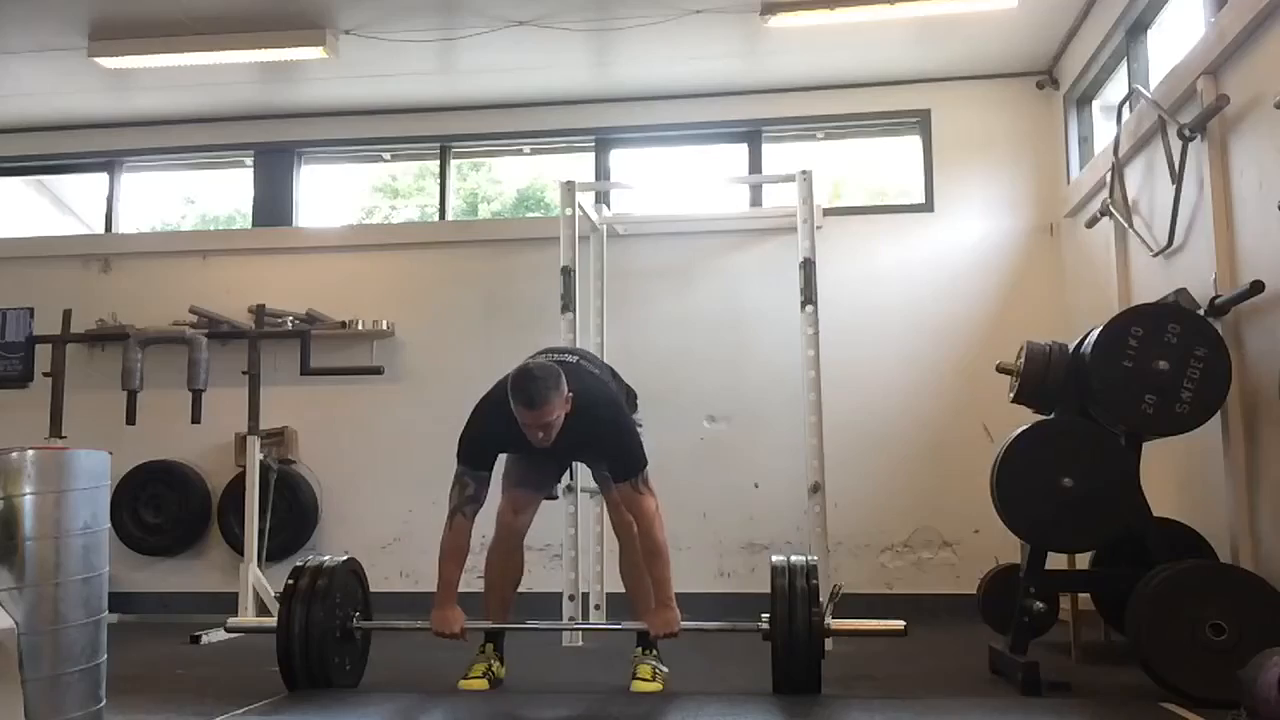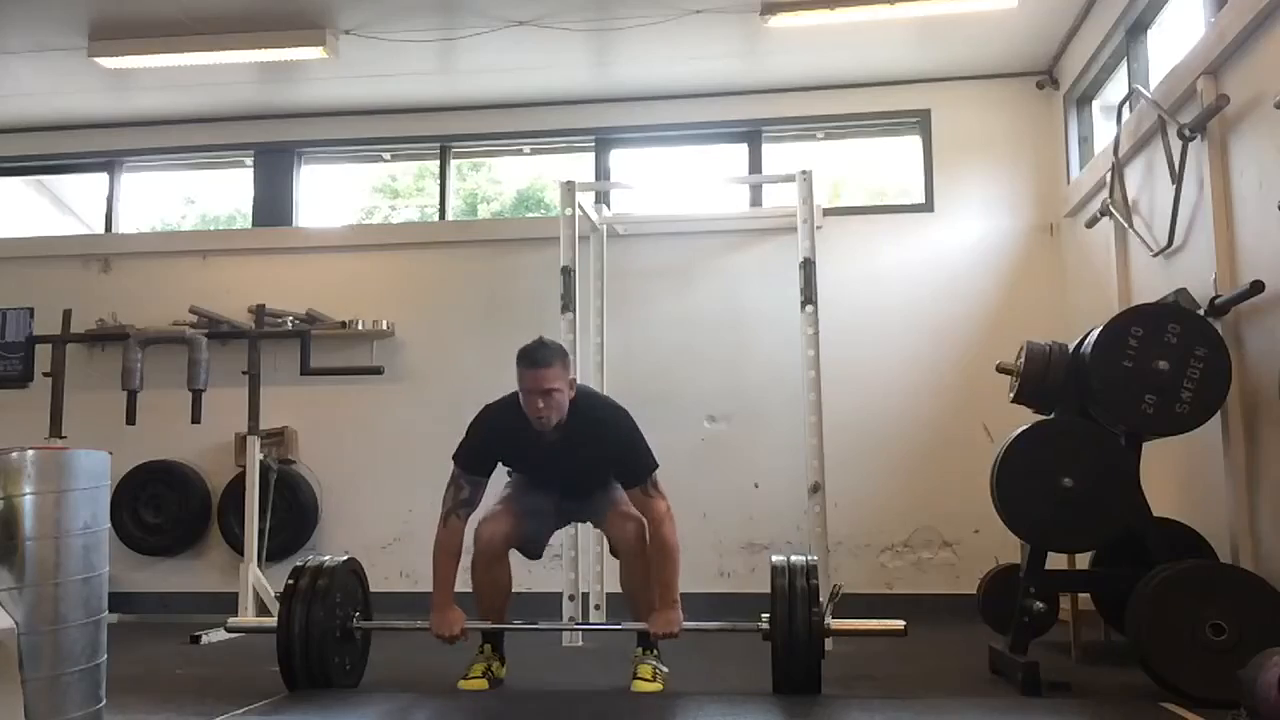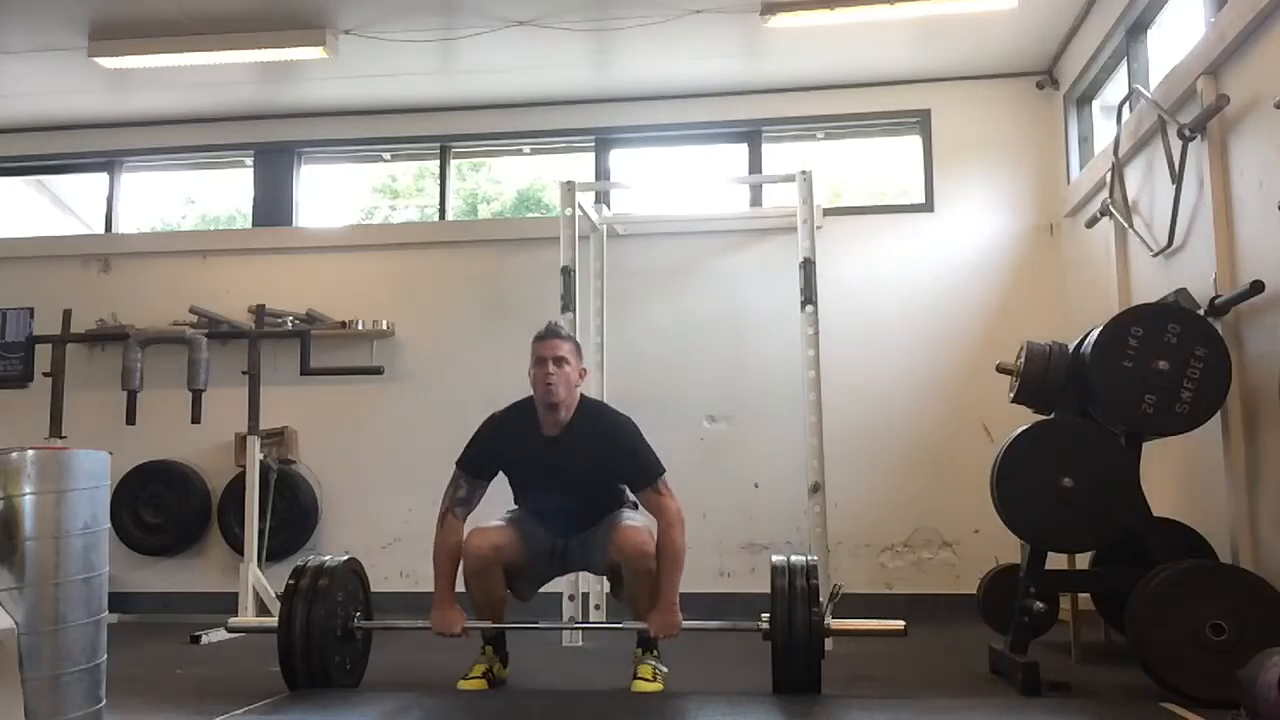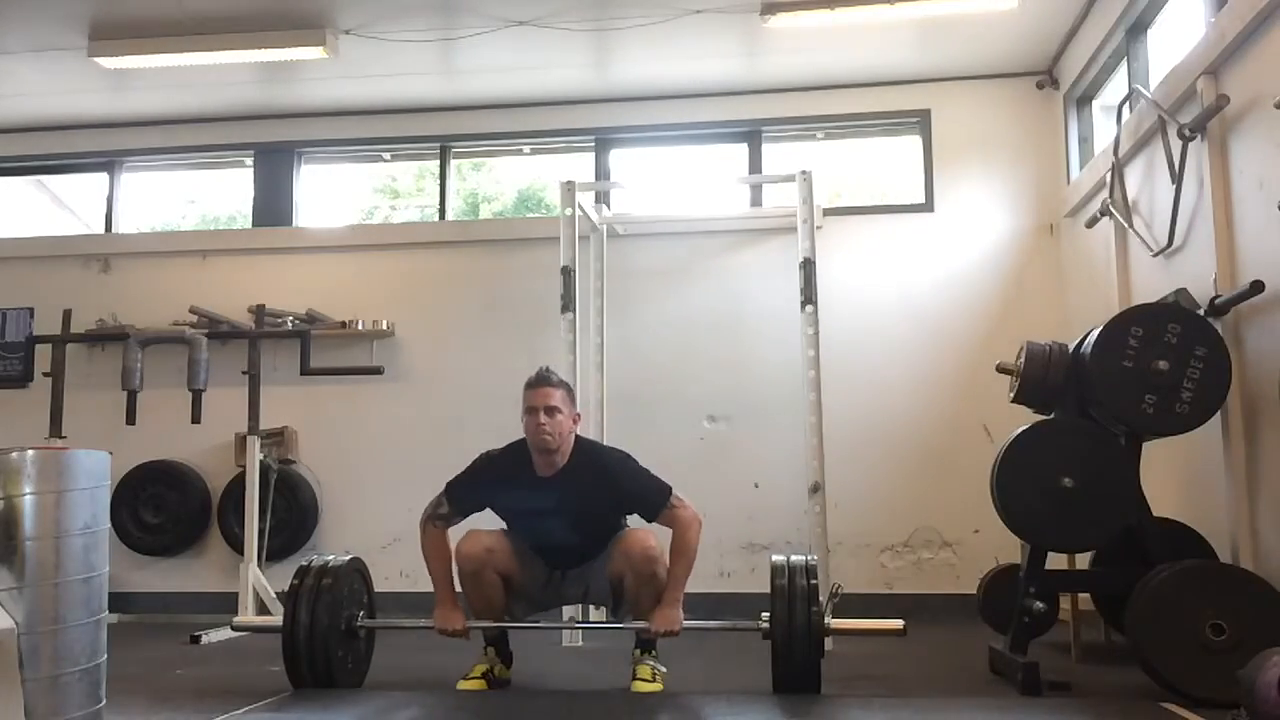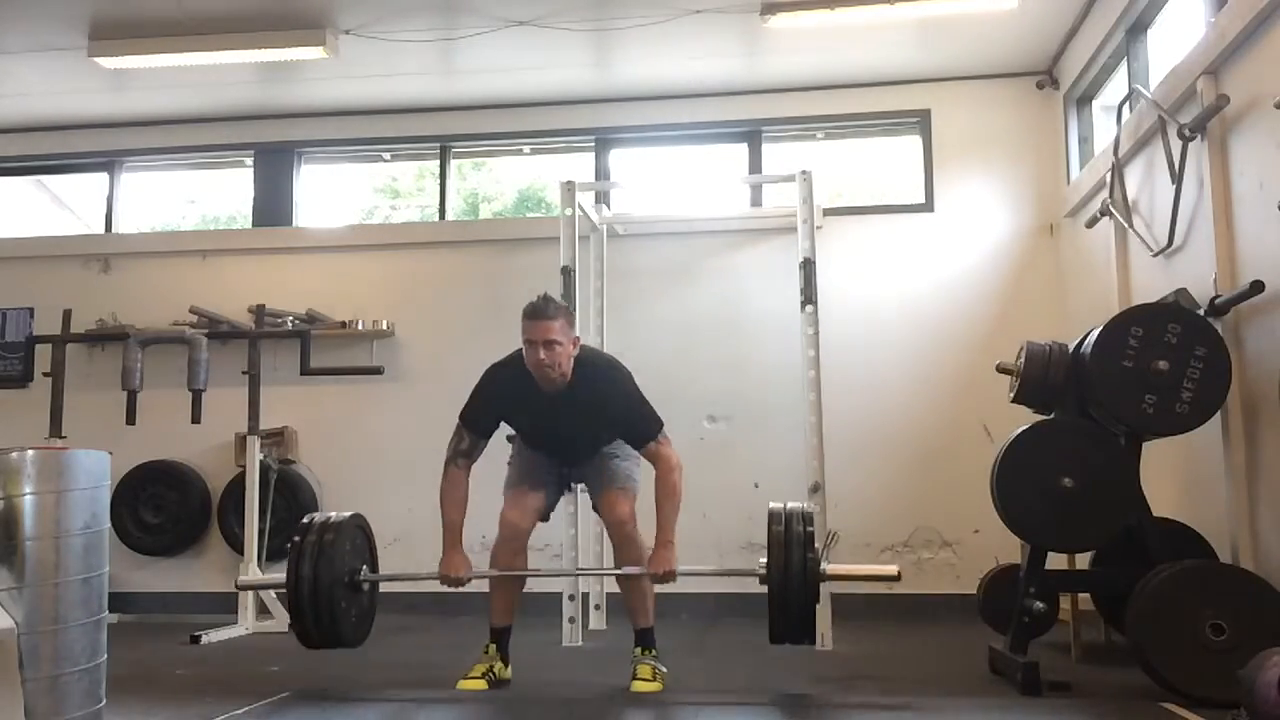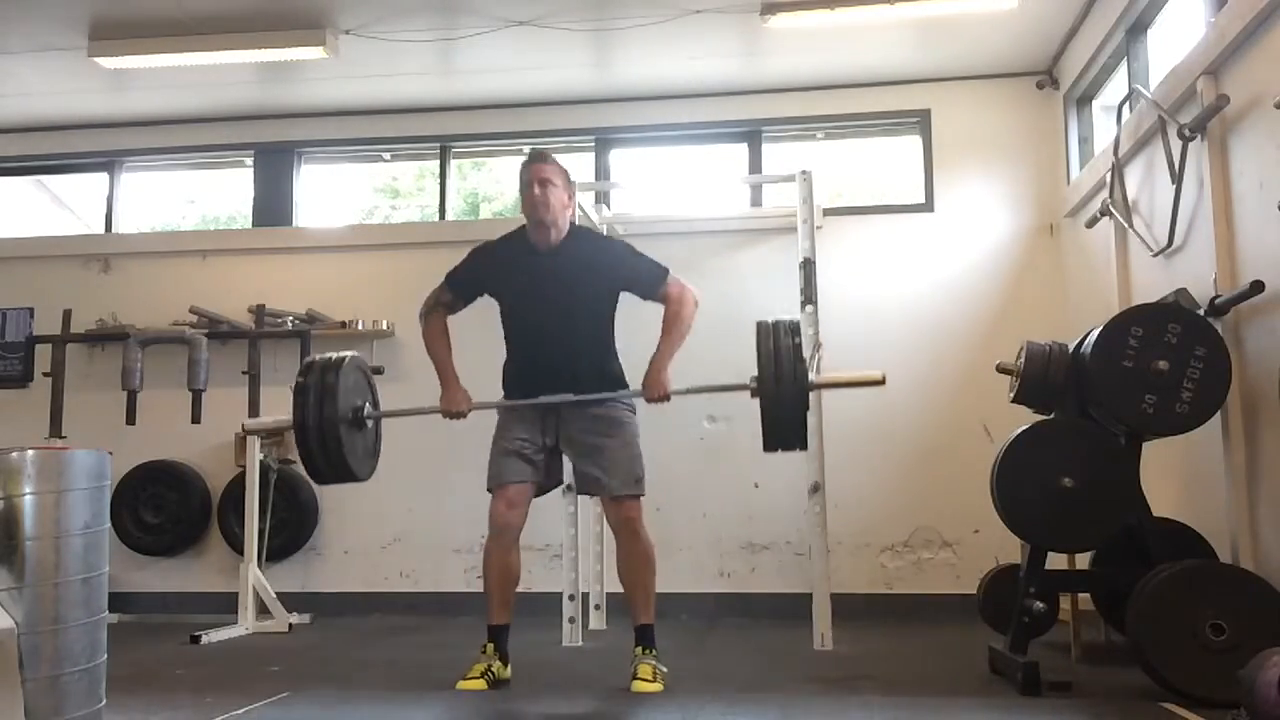
dt=0.4s
person 1, frame 1
left shoulder: (606, 411)
right shoulder: (490, 415)
left elbow: (645, 512)
right elbow: (462, 511)
left wrist: (666, 604)
right wrist: (445, 602)
left hip: (600, 432)
left knee: (628, 523)
right knee: (509, 524)
left ankle: (647, 650)
right ankle: (492, 649)
person 1, frame 2
left shoulder: (608, 421)
right shoulder: (494, 422)
left elbow: (658, 512)
right elbow: (454, 512)
left wrist: (669, 605)
right wrist: (443, 605)
left hip: (601, 486)
right hip: (535, 487)
left knee: (630, 533)
right knee: (489, 537)
left ankle: (647, 652)
right ankle: (491, 651)
person 1, frame 3
left shoulder: (612, 428)
right shoulder: (502, 428)
left elbow: (669, 513)
right elbow: (452, 511)
left wrist: (667, 605)
right wrist: (444, 601)
left hip: (602, 528)
right hip: (536, 531)
left knee: (639, 546)
right knee: (476, 548)
left ankle: (647, 652)
right ankle: (493, 652)
person 1, frame 4
left shoulder: (609, 466)
right shoulder: (497, 467)
left elbow: (688, 520)
right elbow: (432, 521)
left wrist: (671, 603)
right wrist: (446, 604)
left hip: (600, 562)
right hip: (533, 567)
left knee: (646, 550)
right knee: (471, 549)
left ankle: (646, 653)
right ankle: (496, 654)
person 1, frame 5
left shoulder: (607, 376)
right shoulder: (502, 380)
left elbow: (666, 460)
right elbow: (458, 462)
left wrist: (664, 546)
right wrist: (453, 550)
left hip: (603, 445)
right hip: (538, 447)
left knee: (622, 521)
right knee: (513, 526)
left ankle: (646, 653)
right ankle: (496, 653)
person 1, frame 6
left shoulder: (606, 253)
right shoulder: (496, 256)
left elbow: (683, 298)
right elbow: (434, 312)
left wrist: (661, 364)
right wrist: (450, 382)
left hip: (599, 399)
right hip: (526, 402)
left knee: (627, 518)
right knee: (504, 519)
left ankle: (646, 650)
right ankle: (496, 653)
